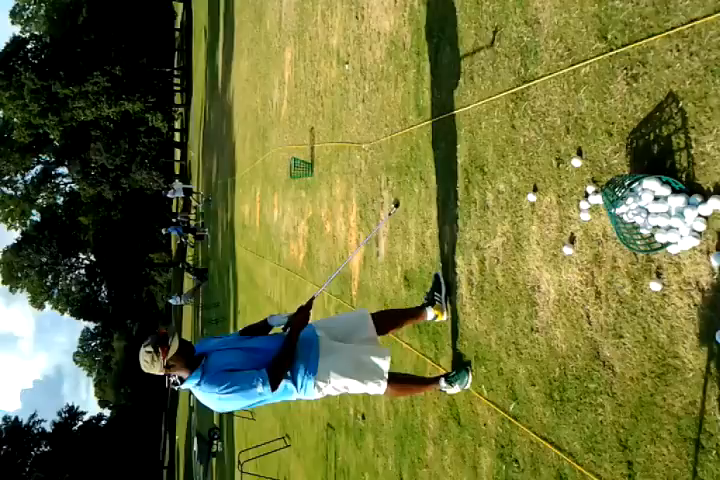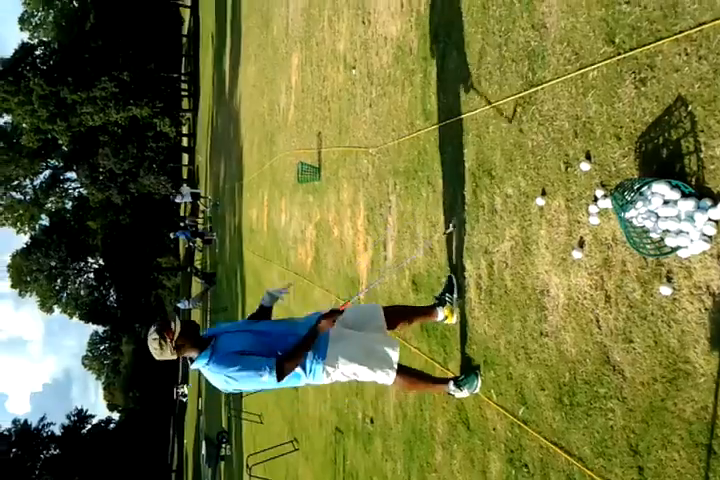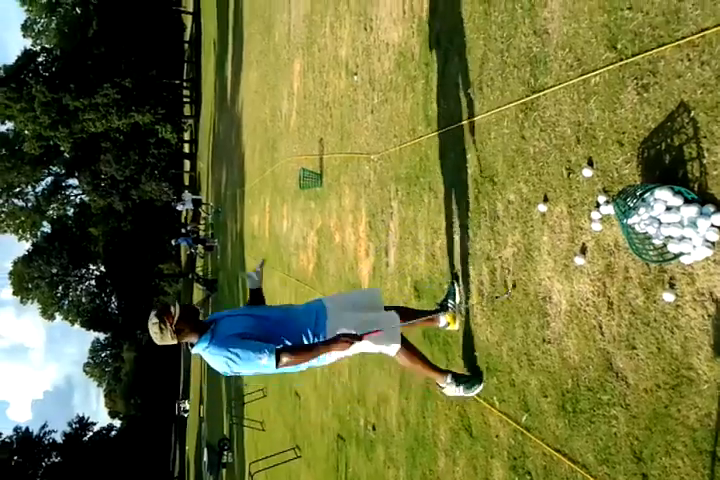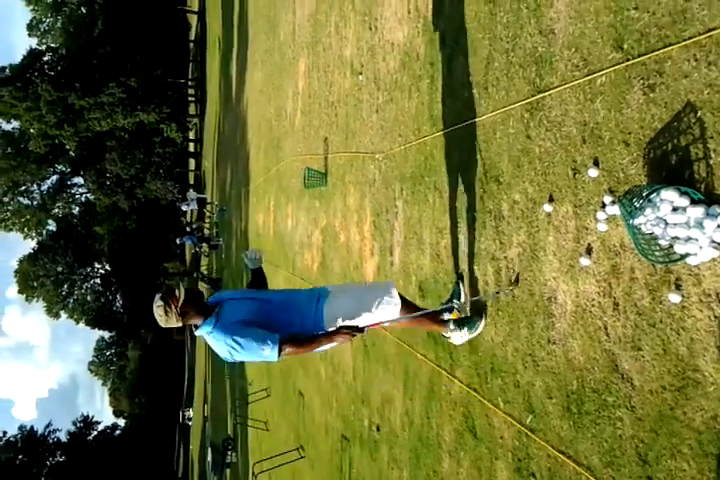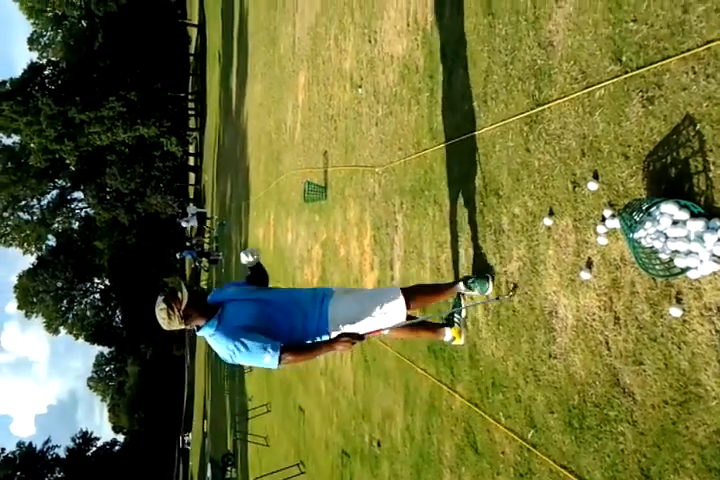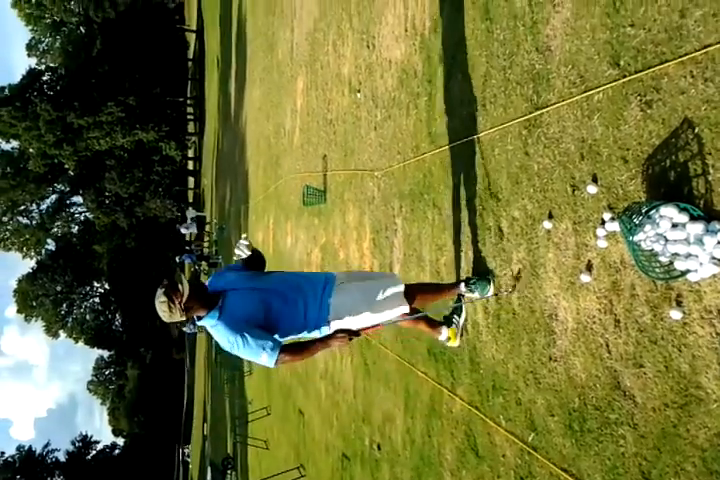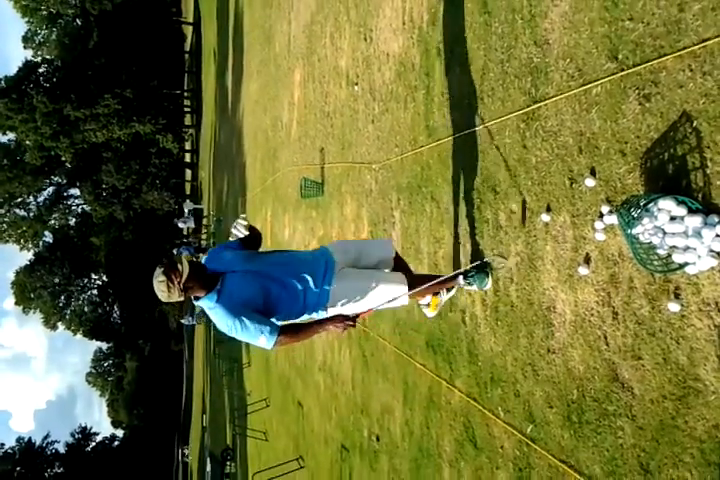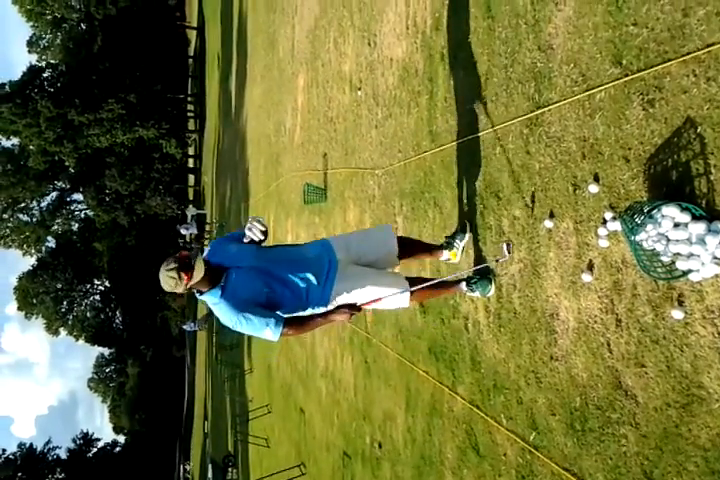
dt=0.2s
person 1, frame 1
left shoulder: (200, 350)
right shoulder: (216, 392)
right elbow: (273, 381)
left wrist: (268, 323)
right wrist: (293, 330)
left hip: (309, 337)
right hip: (315, 372)
left knee: (376, 321)
right knee: (384, 380)
left ankle: (429, 311)
right ankle: (442, 383)
person 1, frame 2
left shoulder: (212, 335)
right shoulder: (224, 371)
right elbow: (281, 371)
left wrist: (267, 303)
right wrist: (317, 331)
left hip: (313, 326)
right hip: (322, 357)
left knee: (385, 316)
right knee: (391, 369)
left ankle: (439, 311)
right ankle: (450, 386)
person 1, frame 3
left shoulder: (211, 322)
right shoulder: (224, 354)
right elbow: (283, 359)
left wrist: (254, 286)
right wrist: (331, 347)
left hip: (313, 311)
right hip: (320, 336)
left knee: (386, 312)
right knee: (392, 339)
left ankle: (439, 316)
right ankle: (446, 381)
person 1, frame 4
left shoulder: (216, 301)
right shoulder: (227, 339)
right elbow: (284, 348)
left wrist: (253, 266)
right wrist: (331, 336)
left hip: (318, 299)
right hip: (324, 319)
left knee: (390, 310)
right knee: (394, 305)
left ankle: (444, 315)
right ankle: (452, 329)
person 1, frame 5
left shoulder: (217, 296)
right shoulder: (228, 342)
left elbow: (258, 285)
right elbow: (283, 356)
right wrist: (331, 345)
left hip: (323, 299)
right hip: (328, 321)
left knee: (393, 316)
right knee: (404, 298)
left ankle: (448, 331)
right ankle: (462, 287)
person 1, frame 6
left shoulder: (217, 279)
right shoulder: (230, 334)
left elbow: (256, 267)
right elbow: (280, 355)
right wrist: (328, 342)
left hip: (324, 283)
right hip: (330, 311)
left knee: (396, 301)
right knee: (409, 296)
left ankle: (445, 331)
right ankle: (463, 288)
person 1, frame 7
left shoulder: (212, 259)
right shoulder: (226, 315)
left elbow: (251, 245)
right elbow: (277, 336)
left wrist: (241, 233)
right wrist: (325, 326)
left hip: (321, 260)
right hip: (330, 294)
left knee: (387, 253)
right knee: (404, 288)
left ankle: (431, 295)
right ankle: (460, 280)
person 1, frame 8
left shoulder: (215, 250)
right shoulder: (229, 310)
left elbow: (249, 239)
right elbow: (282, 328)
left wrist: (251, 229)
right wrist: (330, 317)
left hip: (324, 252)
right hip: (331, 290)
left knee: (395, 242)
right knee: (408, 289)
left ankle: (445, 251)
right ankle: (464, 285)
